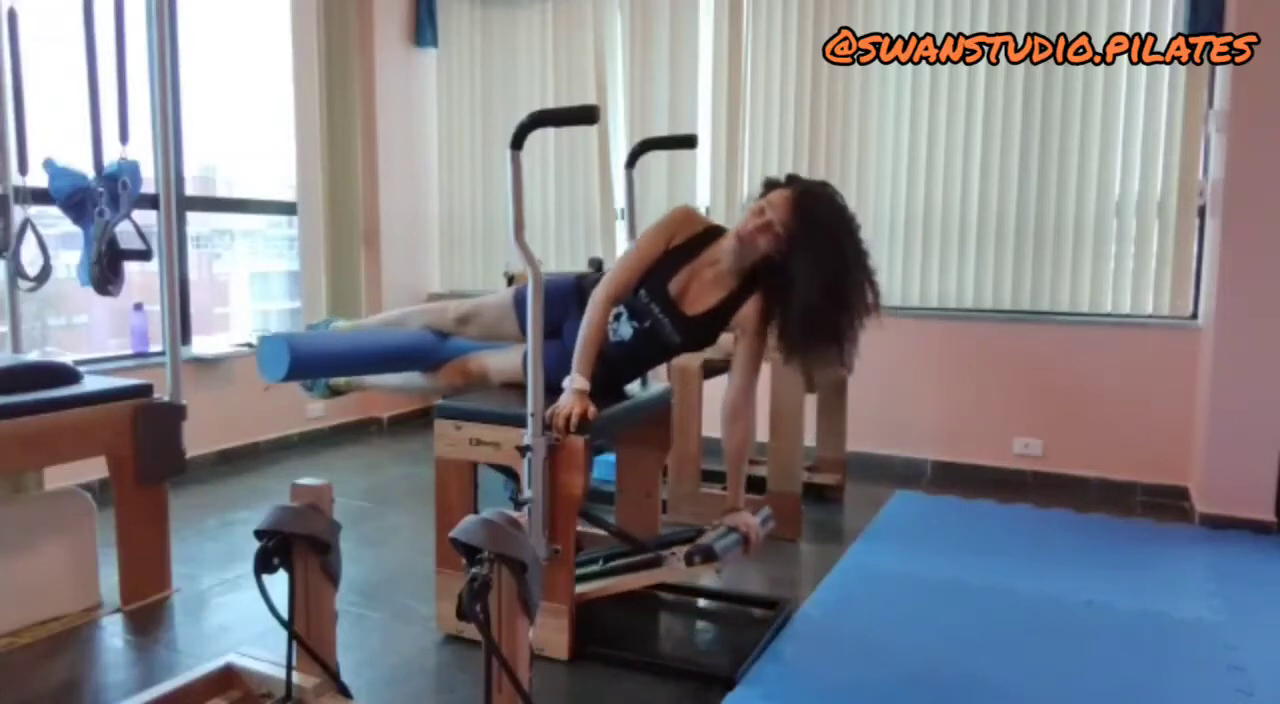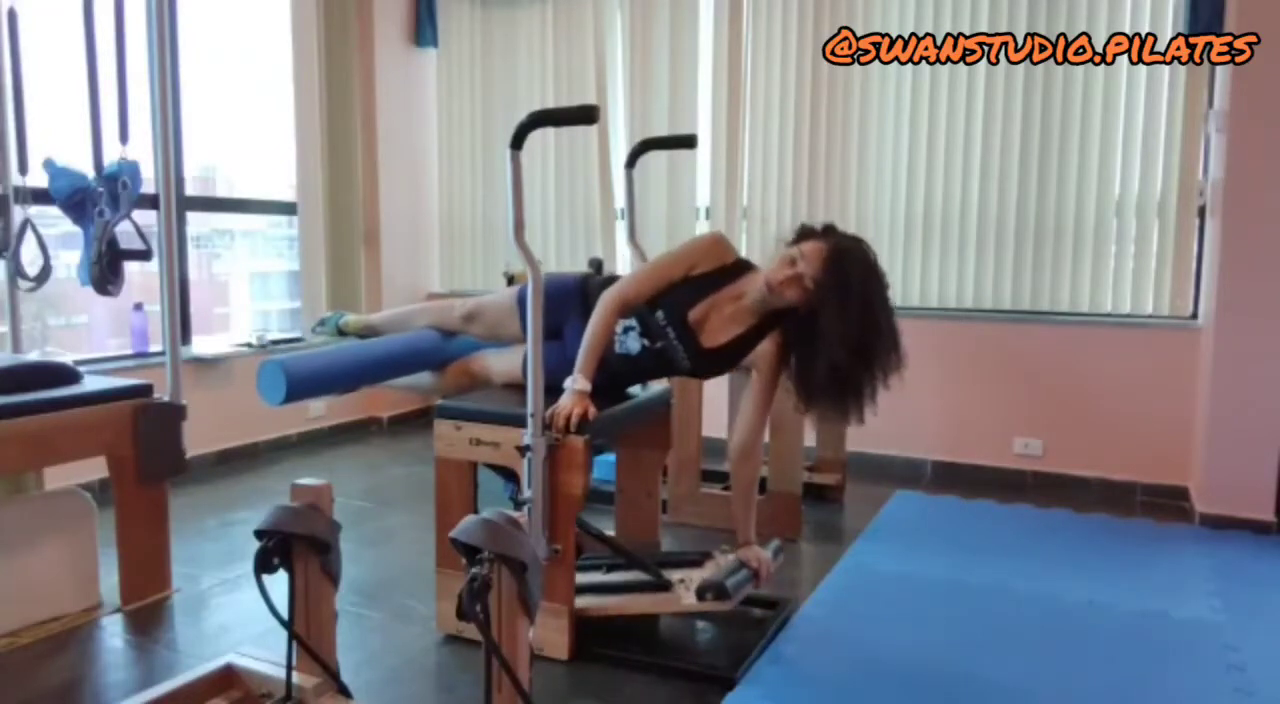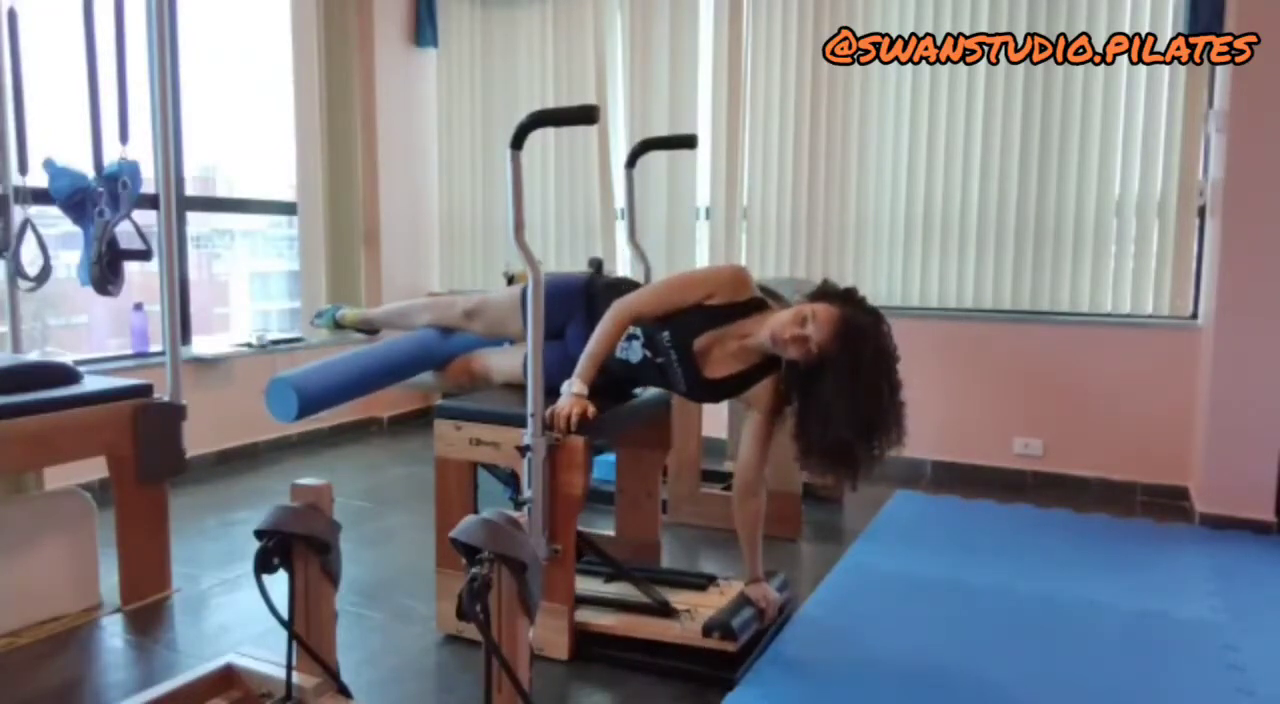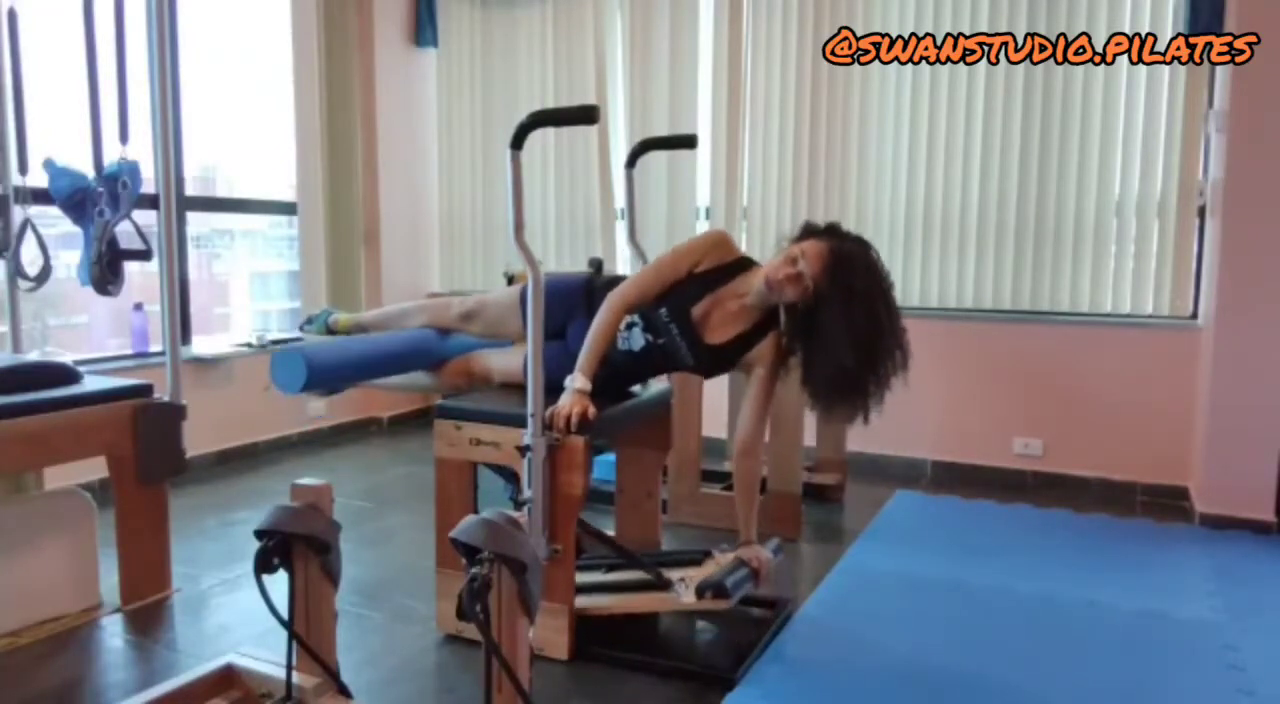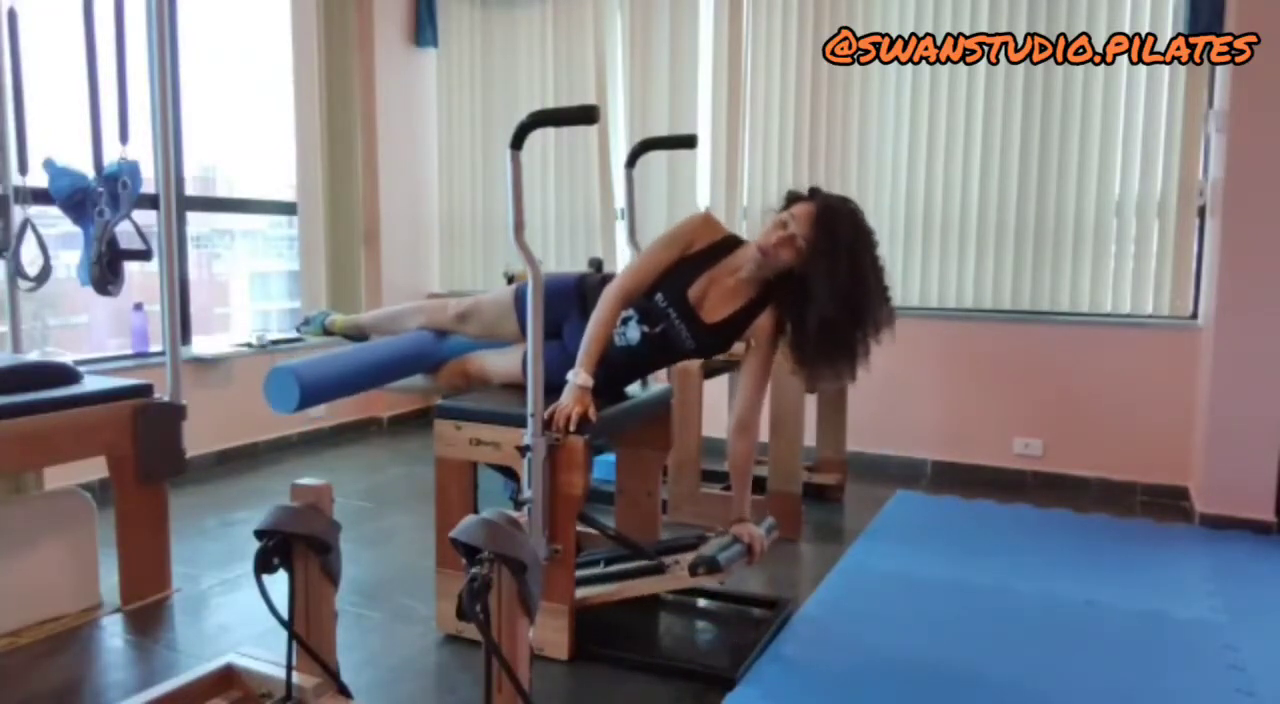
dt=1s
person 1, frame 1
left shoulder: (750, 309)
right shoulder: (685, 224)
left elbow: (738, 408)
right elbow: (605, 294)
left wrist: (735, 503)
right wrist: (574, 384)
left hip: (603, 366)
right hip: (574, 305)
left knee: (465, 371)
right knee: (456, 318)
left ankle: (344, 381)
right ankle: (341, 333)
person 1, frame 2
left shoulder: (766, 347)
right shoulder: (714, 252)
left elbow: (745, 448)
right elbow: (615, 298)
left wrist: (745, 539)
right wrist: (578, 383)
left hip: (609, 369)
right hip: (582, 305)
left knee: (469, 372)
right knee: (463, 315)
right ankle: (356, 324)
person 1, frame 3
left shoulder: (765, 388)
right shoulder: (733, 286)
left elbow: (749, 483)
right elbow: (624, 308)
left wrist: (754, 576)
right wrist: (575, 386)
left hip: (608, 371)
right hip: (588, 305)
left knee: (469, 371)
right knee: (466, 312)
right ankle: (358, 316)
person 1, frame 4
left shoulder: (766, 346)
right shoulder: (717, 250)
left elbow: (747, 446)
right elbow: (620, 299)
left wrist: (748, 539)
right wrist: (579, 383)
left hip: (606, 370)
right hip: (584, 305)
left knee: (462, 372)
right knee: (461, 314)
right ankle: (345, 322)
person 1, frame 5
left shoulder: (764, 322)
right shoulder: (705, 232)
left elbow: (744, 423)
right elbow: (618, 290)
left wrist: (741, 514)
right wrist: (578, 380)
left hip: (607, 366)
right hip: (581, 304)
left knee: (464, 371)
right knee: (455, 314)
right ankle: (343, 322)
